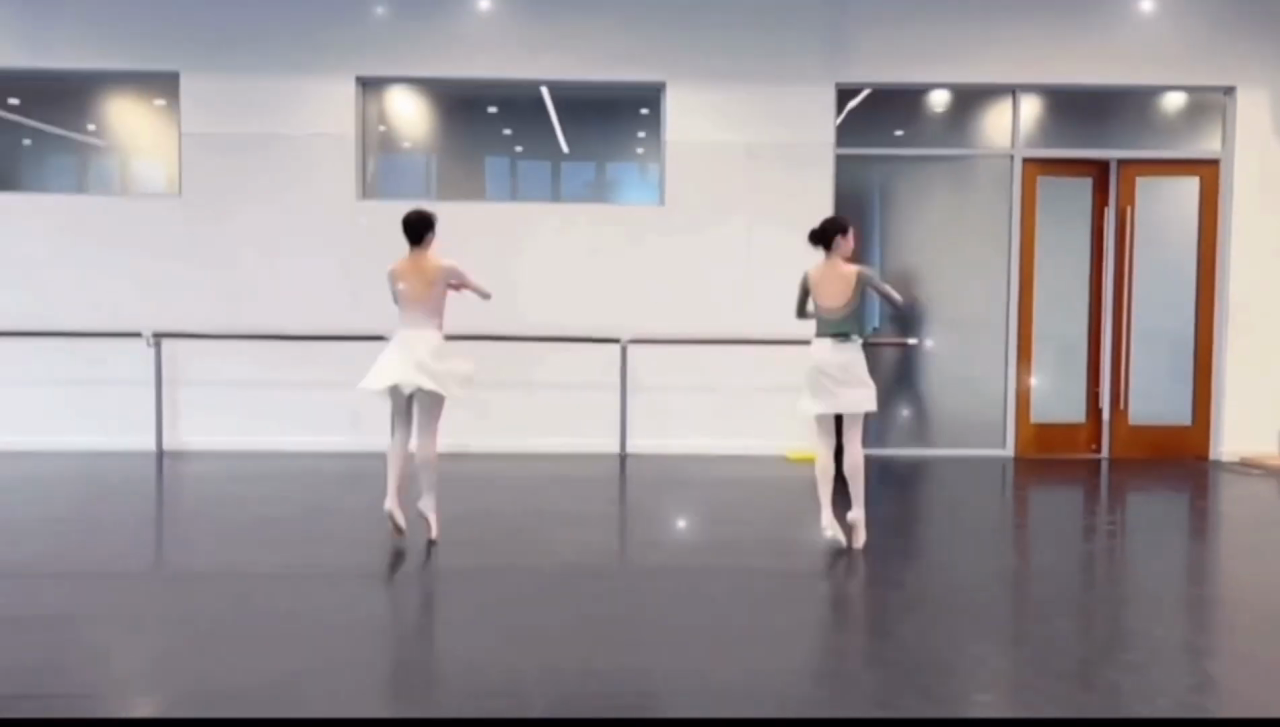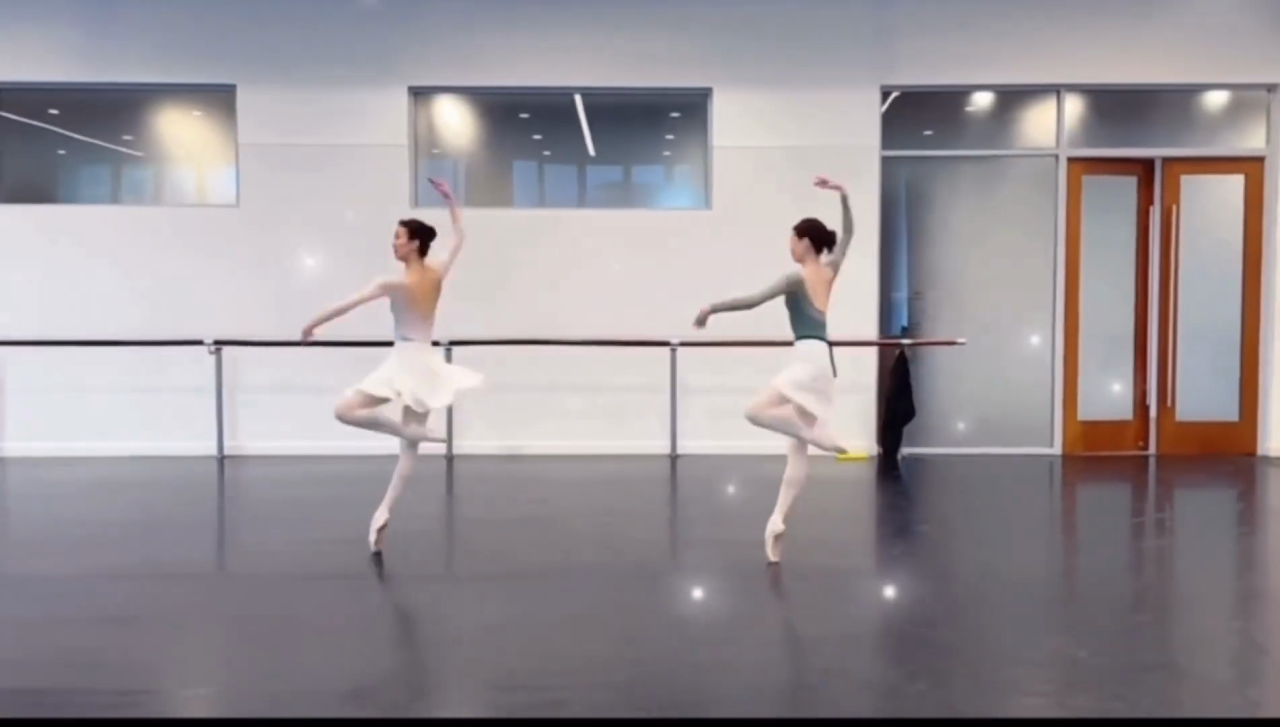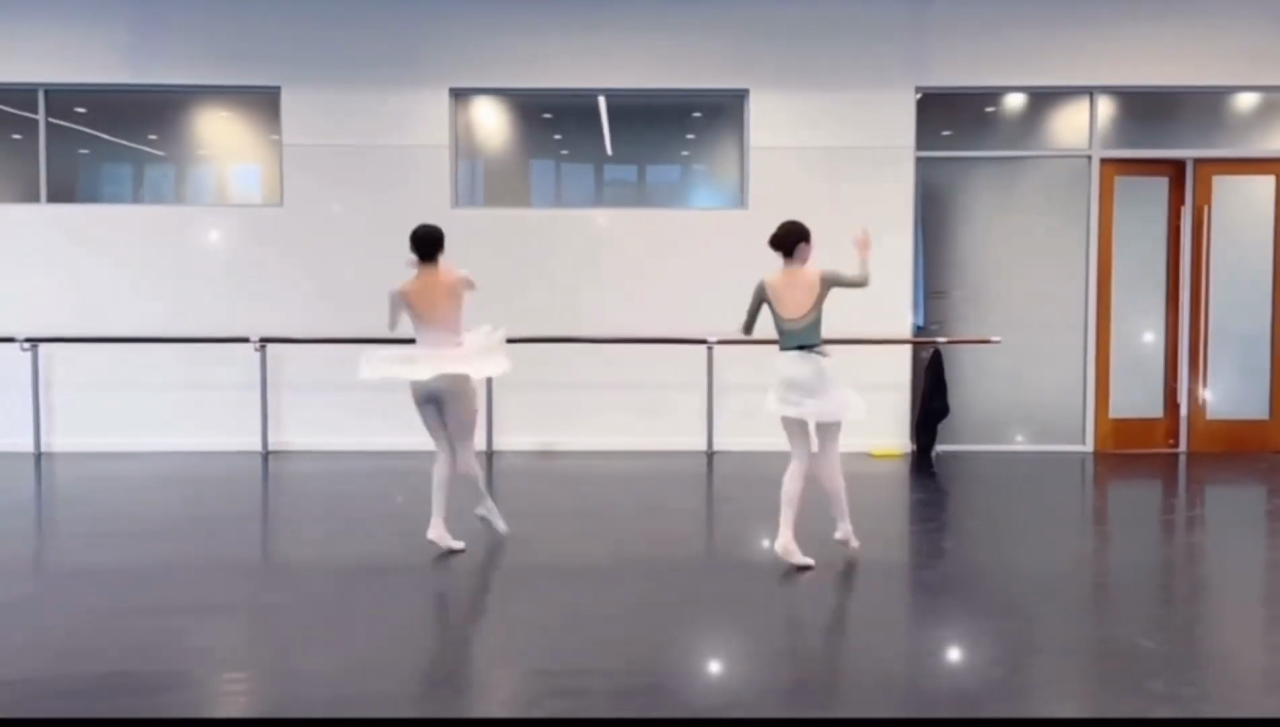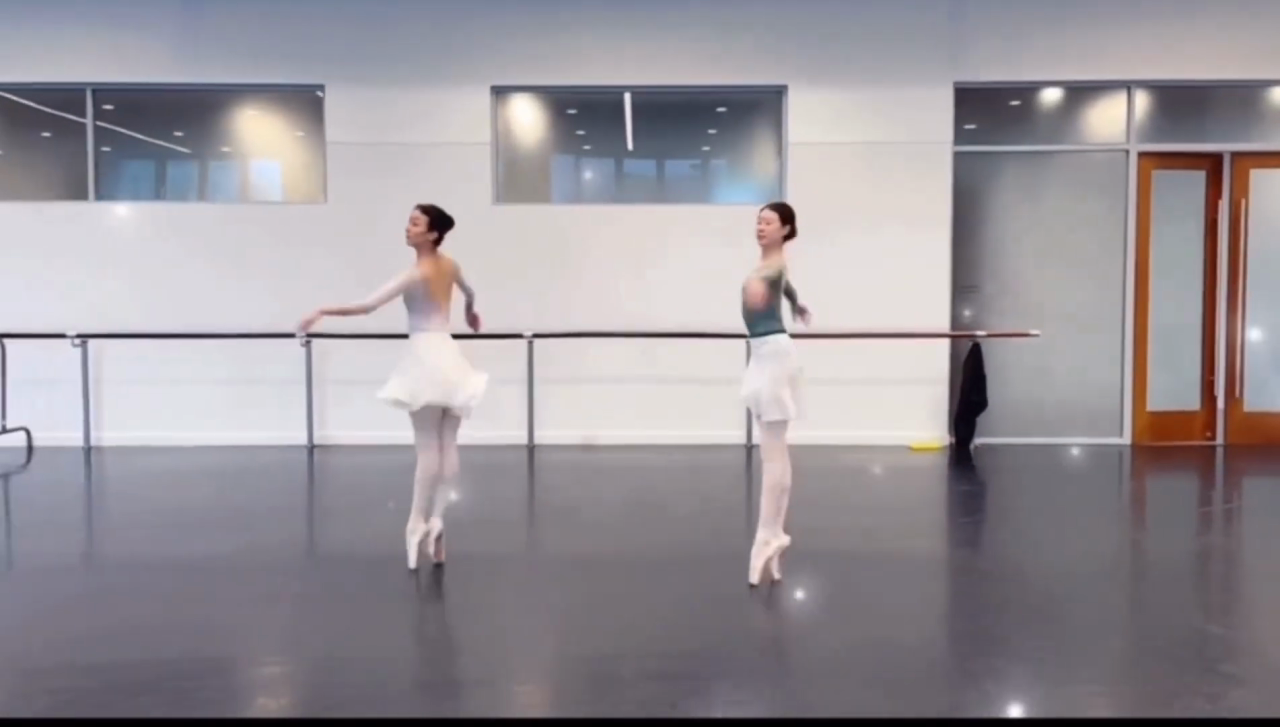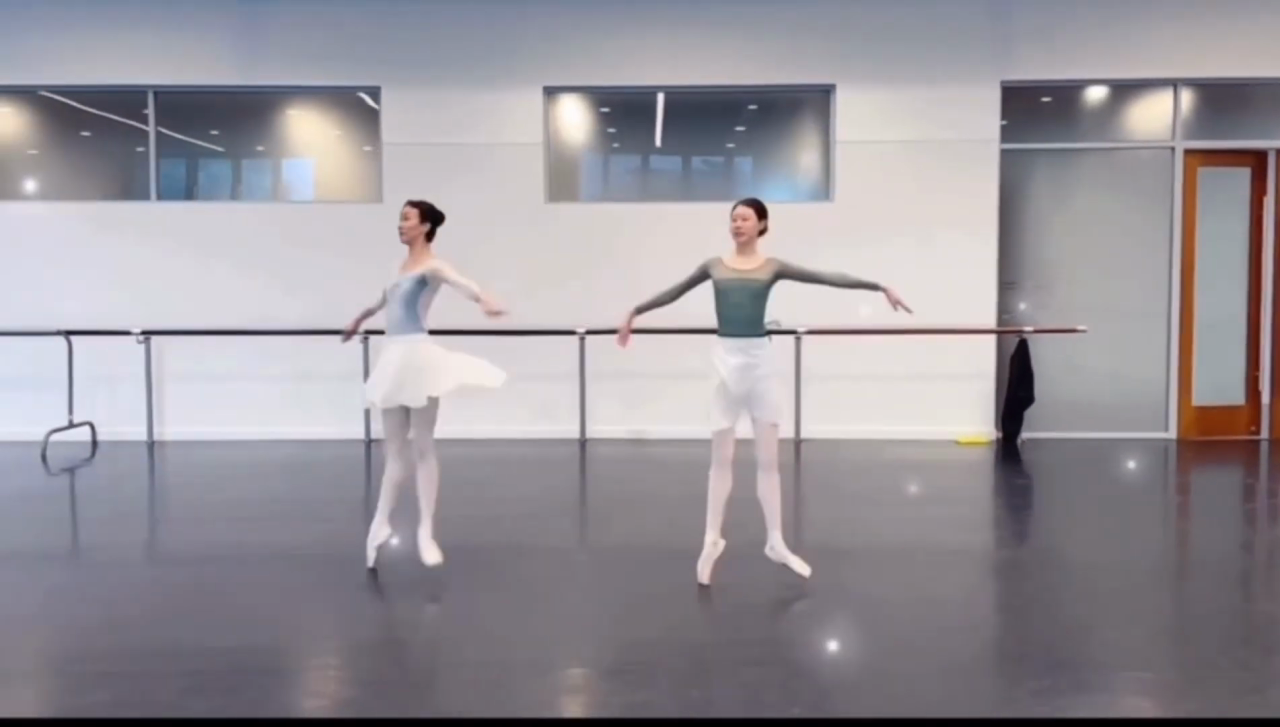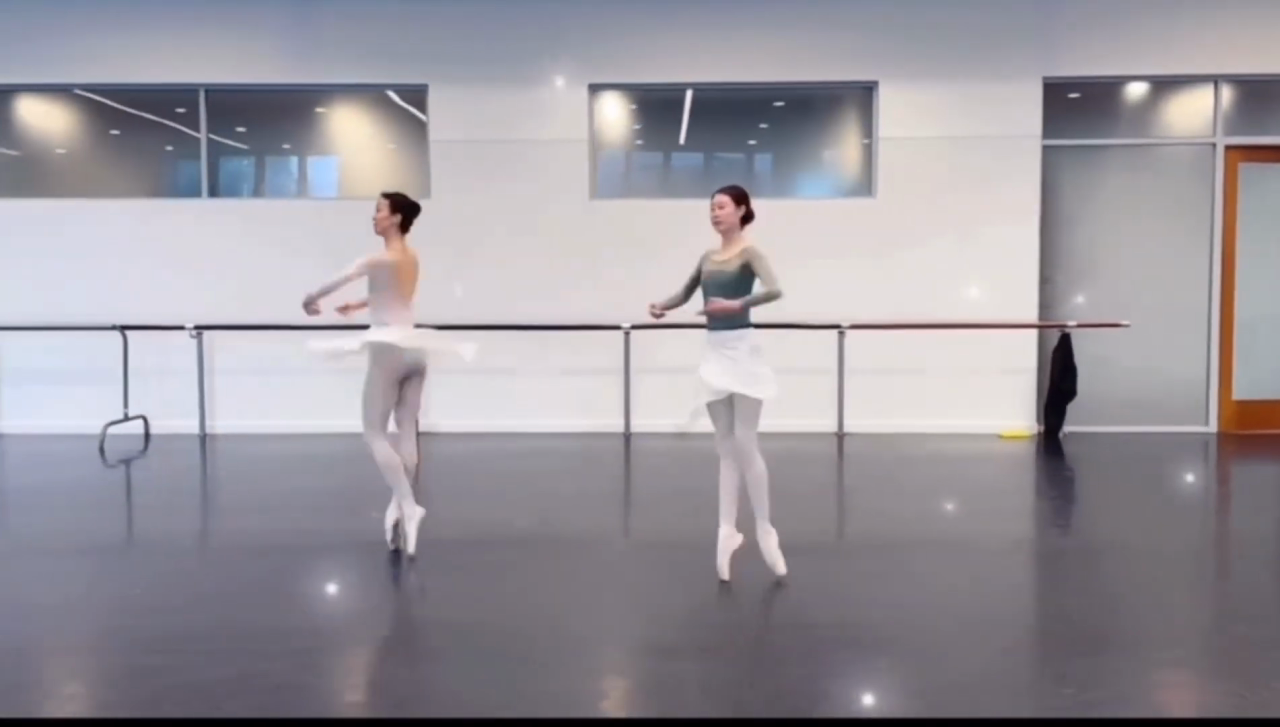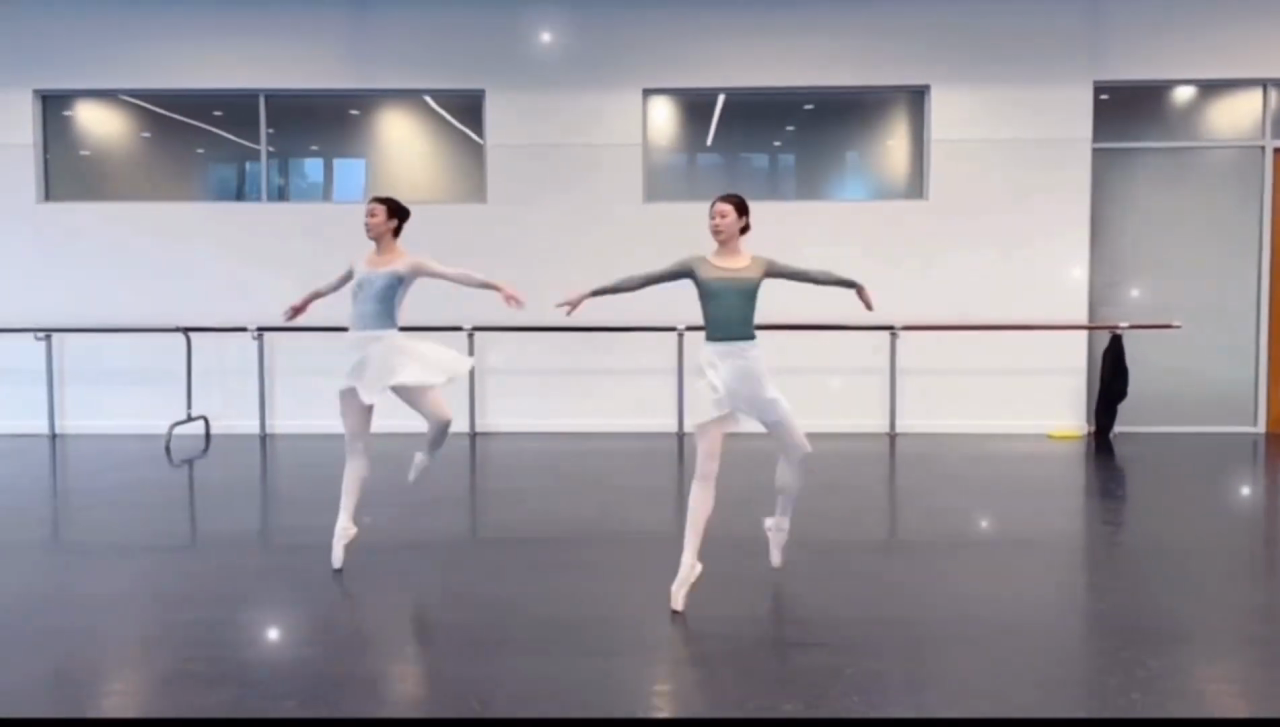
dt=0.7s
person 1, frame 1
left shoulder: (811, 275)
right shoulder: (860, 273)
left elbow: (802, 312)
right elbow: (899, 303)
left hip: (821, 356)
right hip: (849, 355)
left knee: (825, 444)
right knee: (852, 443)
left ankle: (827, 516)
right ankle: (858, 512)
person 1, frame 2
left shoulder: (797, 276)
right shoulder: (829, 269)
left elbow: (757, 299)
right elbow: (848, 230)
left wrist: (712, 308)
right wrist: (842, 192)
left hip: (810, 359)
right hip: (818, 357)
left knee: (756, 412)
right knee: (797, 454)
left ankle: (817, 432)
right ankle: (778, 521)
person 1, frame 3
left shoulder: (766, 285)
right shoulder: (820, 276)
left elbow: (747, 329)
right elbow: (863, 278)
left wrist: (747, 327)
right wrist: (863, 251)
left hip: (787, 371)
right hip: (816, 368)
left knee: (800, 460)
right knee: (828, 459)
left ankle: (786, 536)
right ankle: (845, 528)
person 1, frame 4
left shoulder: (777, 266)
right shoulder: (764, 265)
left elbow: (766, 287)
left wrist: (762, 284)
right wrist: (796, 306)
left hip: (775, 354)
right hip: (763, 355)
left knee: (774, 453)
right knee: (772, 454)
left ankle: (767, 536)
right ankle: (773, 534)
person 1, frame 5
left shoulder: (774, 266)
right shoulder: (713, 265)
left elbow: (831, 278)
right elbow: (673, 292)
left wrist: (881, 287)
right wrist: (633, 314)
left hip: (759, 359)
right hip: (725, 359)
left knee: (767, 460)
right knee: (721, 459)
left ankle: (776, 542)
right ankle: (711, 540)
person 1, frame 6
left shoulder: (750, 252)
right shoulder: (707, 257)
left elbow: (775, 290)
right elbow: (683, 294)
left wrist: (736, 304)
right wrist: (663, 307)
left hip: (740, 349)
right hip: (716, 352)
left knee: (745, 446)
right knee: (727, 449)
left ankle: (765, 528)
right ankle: (728, 530)
person 1, frame 7
left shoulder: (762, 265)
right shoulder: (697, 265)
left elbow: (814, 276)
right elbow: (642, 278)
left wrist: (855, 285)
right wrist: (589, 293)
left hip: (751, 367)
right hip: (715, 366)
left knee: (796, 450)
right knee: (705, 472)
left ankle: (779, 523)
right ankle: (687, 563)
person 2, frame 1
left shoulder: (396, 271)
right shoulder: (447, 268)
right elbow: (486, 295)
right wrist: (455, 286)
left hip: (402, 349)
right hip: (432, 352)
left knee: (400, 434)
right knee: (428, 437)
left ankle: (393, 498)
right ankle: (427, 505)
person 2, frame 2
left shoulder: (395, 282)
right shoulder: (438, 273)
left elbow: (351, 303)
right elbow: (460, 238)
left wrist: (314, 323)
right wrist: (451, 199)
left hip: (406, 361)
right hip: (428, 363)
left knee: (345, 411)
right knee: (407, 449)
left ankle: (401, 462)
right ankle: (383, 514)
person 2, frame 3
left shoulder: (403, 291)
right shoulder: (455, 278)
left elbow: (392, 324)
right elbow: (470, 284)
left hip: (422, 376)
right hip: (456, 373)
left knee: (446, 452)
right knee: (462, 452)
left ankle: (439, 525)
person 2, frame 4
left shoulder: (415, 275)
right shoulder: (450, 265)
left elbow: (368, 306)
right elbow: (468, 290)
left wrist: (324, 311)
right wrist: (470, 311)
left hip: (425, 356)
right hip: (448, 355)
left knee: (427, 446)
right knee: (446, 444)
left ankle: (418, 524)
right ankle: (435, 519)
person 2, frame 5
left shoulder: (434, 266)
right shoulder: (403, 269)
left elbow: (462, 283)
right elbow: (387, 299)
left wrist: (485, 301)
right wrist: (359, 318)
left hip: (419, 359)
right hip: (395, 360)
left knee: (421, 449)
right knee: (395, 451)
left ankle: (426, 531)
right ankle: (380, 525)
person 2, frame 6
left shoulder: (380, 259)
right shoulder: (408, 258)
left elbow: (339, 281)
left wrist: (312, 299)
right wrist: (363, 302)
left hip: (386, 349)
right hip: (410, 349)
left knee: (375, 435)
right knee: (404, 435)
left ankle: (406, 505)
right ankle: (401, 507)
person 2, frame 7
left shoulder: (408, 263)
right shoulder: (360, 264)
left elbow: (457, 274)
right elbow: (333, 284)
left wrist: (499, 287)
right wrist: (305, 301)
left hip: (393, 355)
right hip: (358, 359)
left knee: (442, 418)
right knee: (355, 450)
left ankle: (425, 456)
right ankle: (344, 525)
